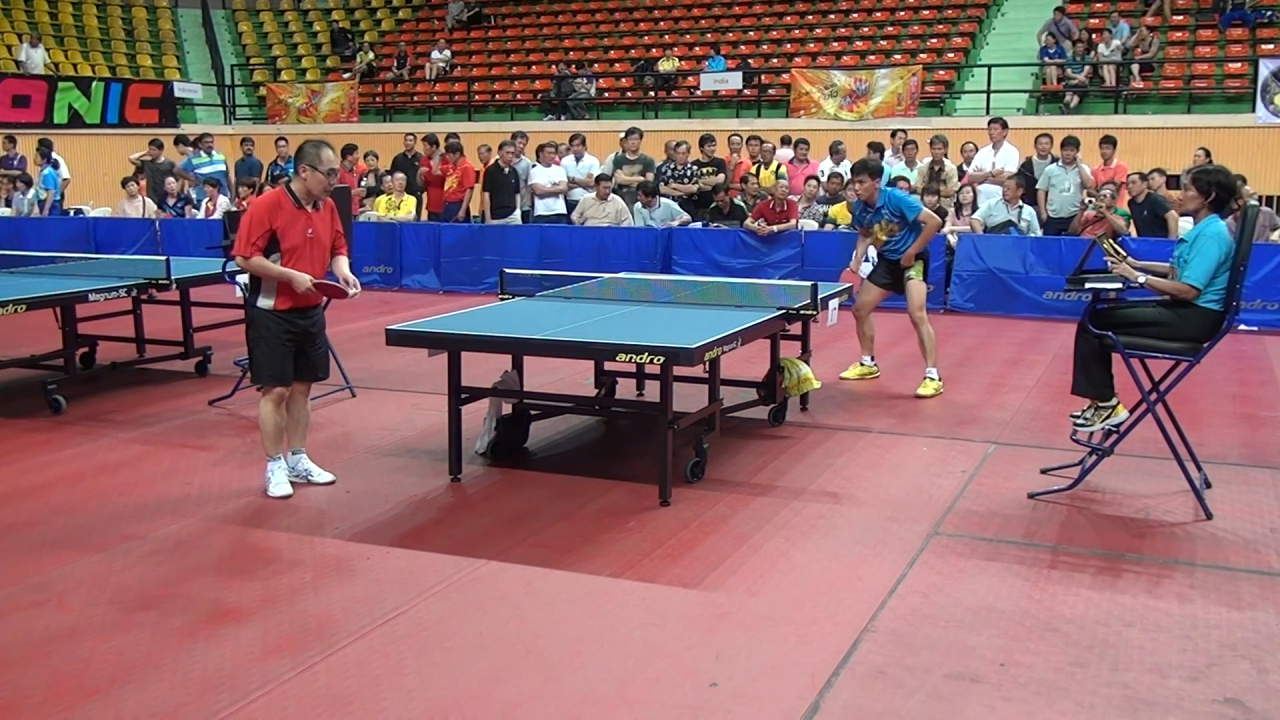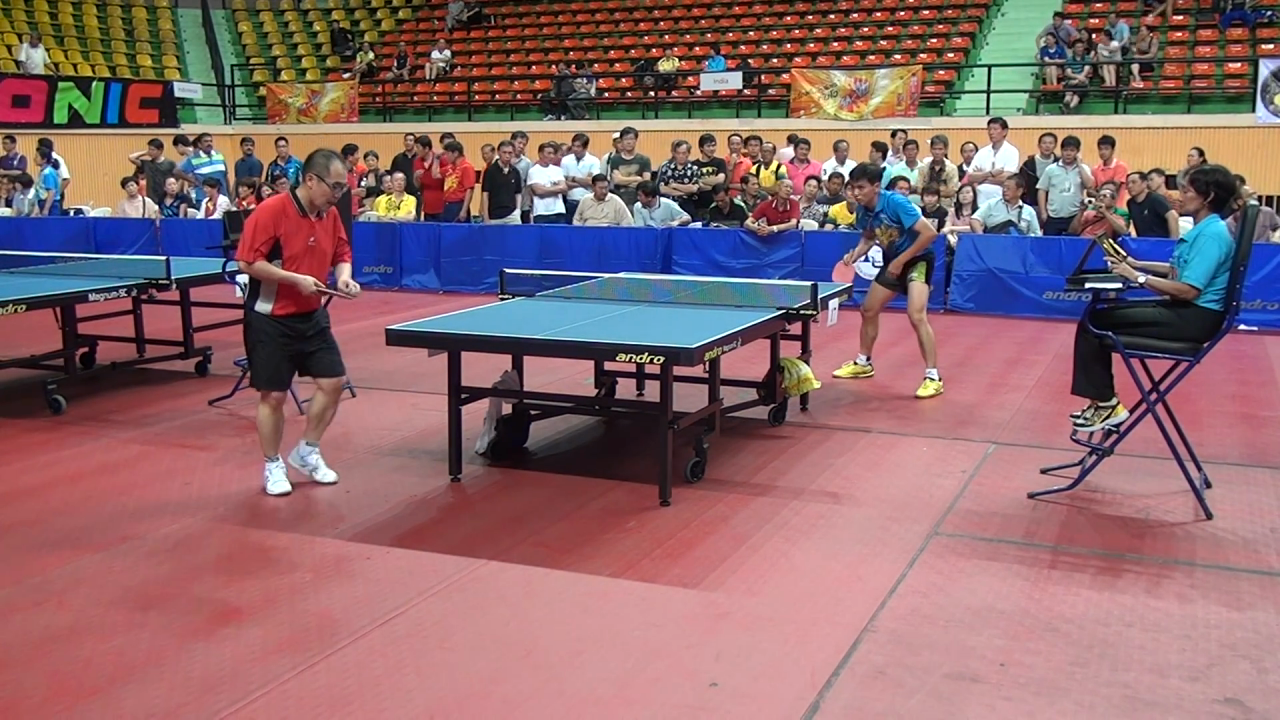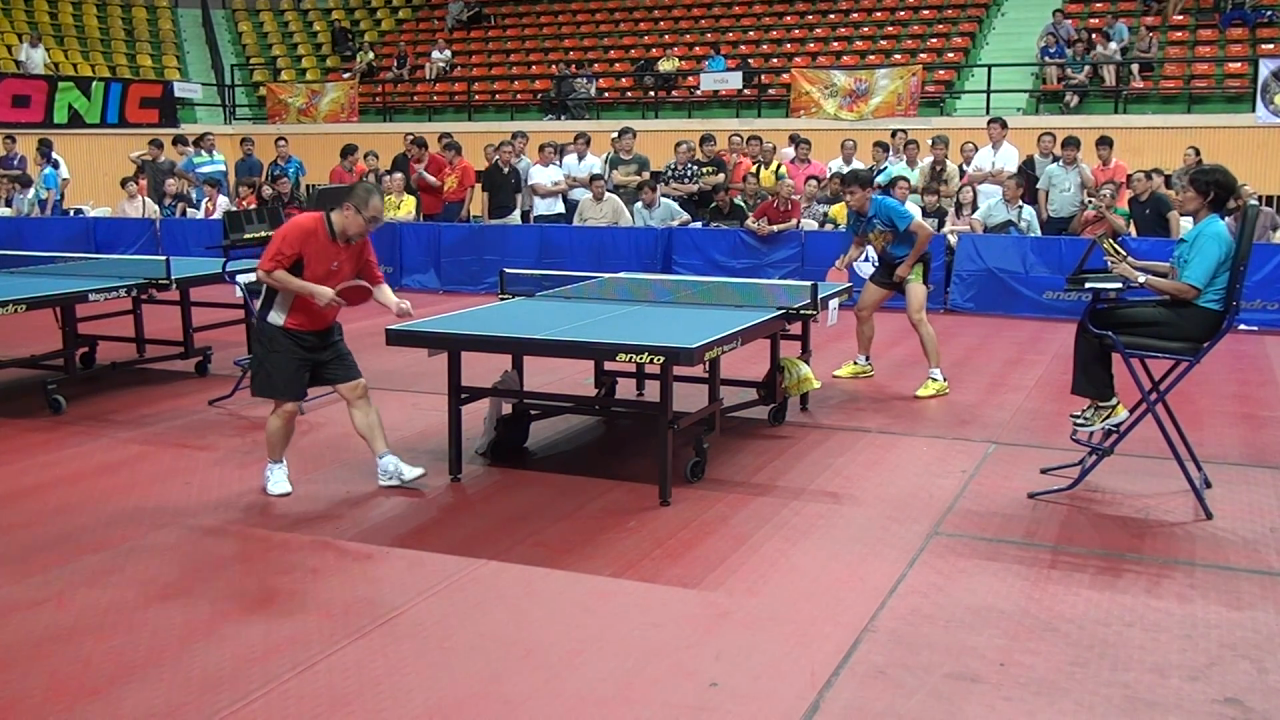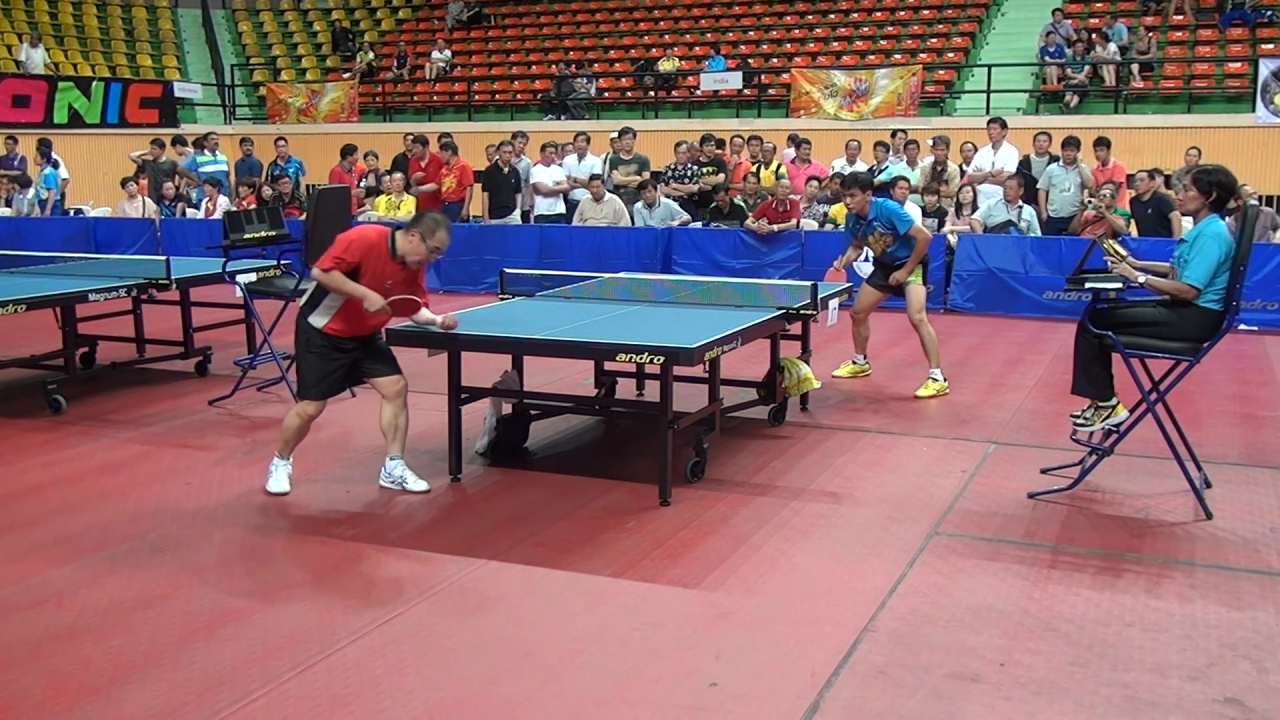
dt=0.3s
person 1, frame 1
left shoulder: (327, 207)
right shoulder: (267, 205)
left elbow: (338, 248)
right elbow: (244, 257)
left wrist: (343, 271)
right wrist: (291, 276)
left hip: (310, 313)
right hip: (272, 314)
left knee: (301, 389)
right knee: (276, 391)
left ankle: (297, 460)
right ankle: (275, 467)
person 1, frame 2
left shoulder: (330, 215)
right shoulder: (271, 210)
left elbow: (342, 255)
right elbow: (247, 262)
left wrist: (344, 277)
right wrist: (296, 279)
left hip: (312, 316)
right hip: (271, 319)
left knee: (333, 383)
right knee: (274, 396)
left ankle: (306, 452)
right ankle: (273, 466)
person 1, frame 3
left shoulder: (361, 242)
right shoulder: (302, 227)
left elbow: (375, 282)
right elbow: (266, 271)
left wrist: (395, 304)
right wrist: (313, 290)
left hip: (325, 331)
right hip: (283, 331)
left knee: (357, 392)
right knee: (287, 406)
left ankle: (386, 465)
right ankle: (275, 468)
person 1, frame 4
left shoulder: (415, 264)
right shoulder: (364, 238)
left elbow: (415, 307)
right elbow: (320, 272)
left wrist: (436, 320)
right wrist: (365, 294)
left hip: (365, 337)
right hip: (321, 333)
left knee: (396, 388)
right knee: (310, 407)
left ankle: (393, 468)
right ankle: (280, 464)
person 2, frame 1
left shoulder: (1211, 234)
right shoulder: (1203, 230)
left elbow: (1188, 290)
left wrist: (1138, 277)
right wrist: (1137, 264)
left hip: (1193, 318)
right hip: (1182, 311)
left knee: (1094, 322)
right knee: (1098, 316)
left ankle: (1106, 403)
right ankle: (1104, 401)
person 2, frame 2
left shoulder: (1212, 234)
right shoulder: (1203, 230)
left elbow: (1188, 290)
left wrist: (1138, 277)
right wrist: (1137, 264)
left hip: (1194, 318)
right hip: (1183, 311)
left knee: (1094, 321)
right knee: (1098, 316)
left ankle: (1106, 403)
right ankle: (1104, 401)
person 2, frame 3
left shoulder: (1212, 234)
right shoulder: (1203, 229)
left elbow: (1188, 290)
left wrist: (1138, 277)
right wrist: (1138, 264)
left hip: (1194, 318)
right hip: (1183, 311)
left knee: (1094, 321)
right knee: (1098, 315)
left ankle: (1106, 403)
right ankle: (1104, 401)
person 2, frame 4
left shoulder: (1212, 234)
right shoulder: (1203, 230)
left elbow: (1188, 290)
left wrist: (1138, 277)
right wrist: (1138, 264)
left hip: (1193, 318)
right hip: (1182, 311)
left knee: (1094, 321)
right knee: (1097, 315)
left ankle: (1106, 403)
right ankle: (1103, 401)
person 3, frame 1
left shoulder: (897, 199)
right shoulder: (859, 207)
left elbow: (935, 222)
left wrist: (912, 251)
right wrist: (857, 259)
left hip: (913, 259)
right hip: (887, 261)
left knee: (917, 314)
right knee: (860, 309)
left ankle: (933, 376)
right ankle: (868, 363)
person 3, frame 2
left shoulder: (896, 203)
right shoulder: (863, 211)
left elbow: (929, 233)
left wrist: (901, 259)
right wrist: (854, 256)
left hip: (918, 260)
right hip: (892, 262)
left knee: (916, 316)
right knee: (868, 311)
left ankle: (933, 377)
right ankle: (863, 363)
person 3, frame 3
left shoulder: (888, 207)
right shoulder: (854, 216)
left elbow: (926, 231)
right elbow: (859, 244)
left wrist: (908, 264)
right wrist: (847, 260)
left hip: (913, 262)
right hip: (888, 264)
left knee: (916, 316)
right knee: (862, 311)
left ankle: (937, 377)
right ankle: (863, 363)
person 3, frame 4
left shoulder: (888, 209)
right shoulder: (852, 219)
left elbow: (925, 237)
right elbow: (856, 246)
left wrist: (906, 270)
right wrist: (844, 261)
left hip: (911, 264)
right hip: (884, 266)
left knee: (917, 317)
right knee: (857, 312)
left ankle: (937, 378)
right ankle: (860, 363)
